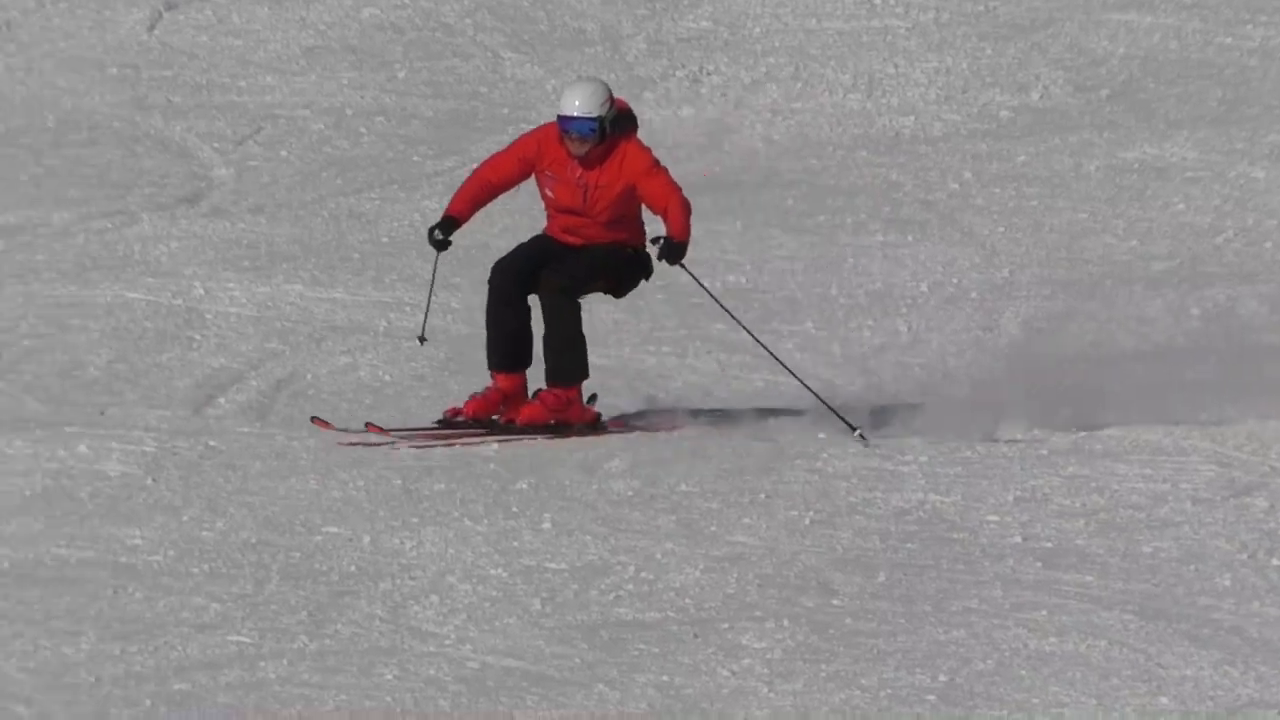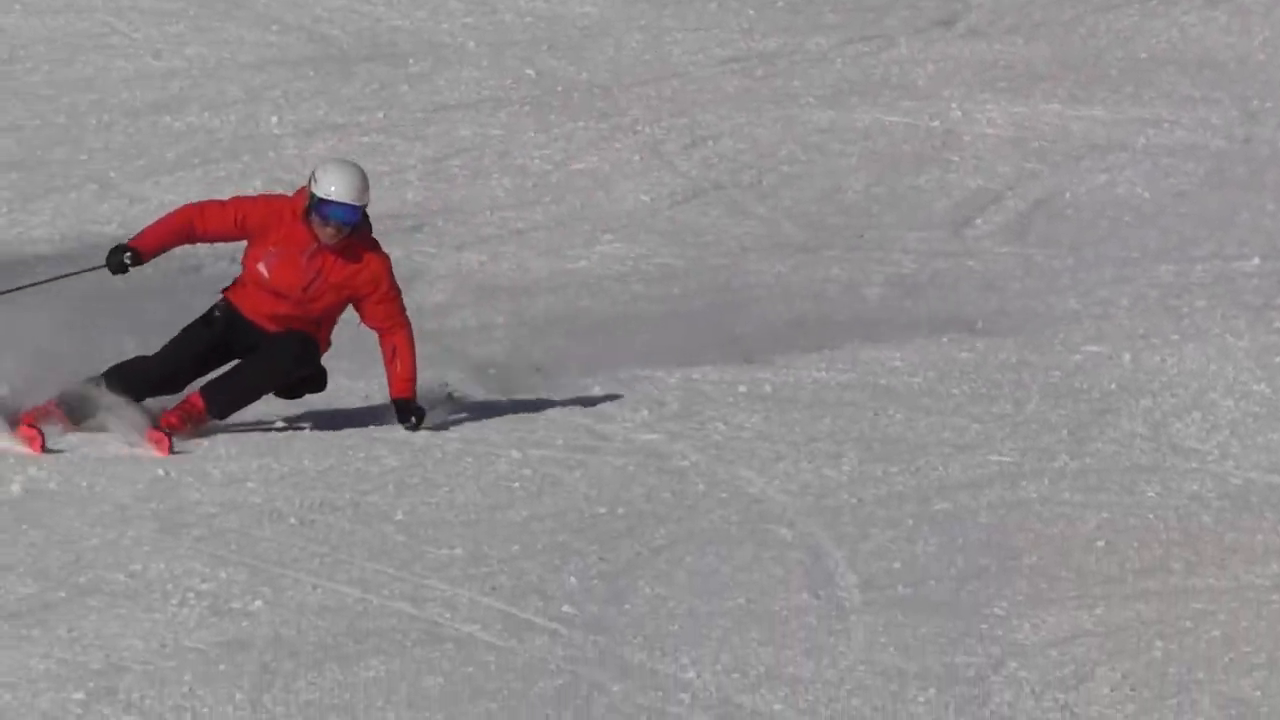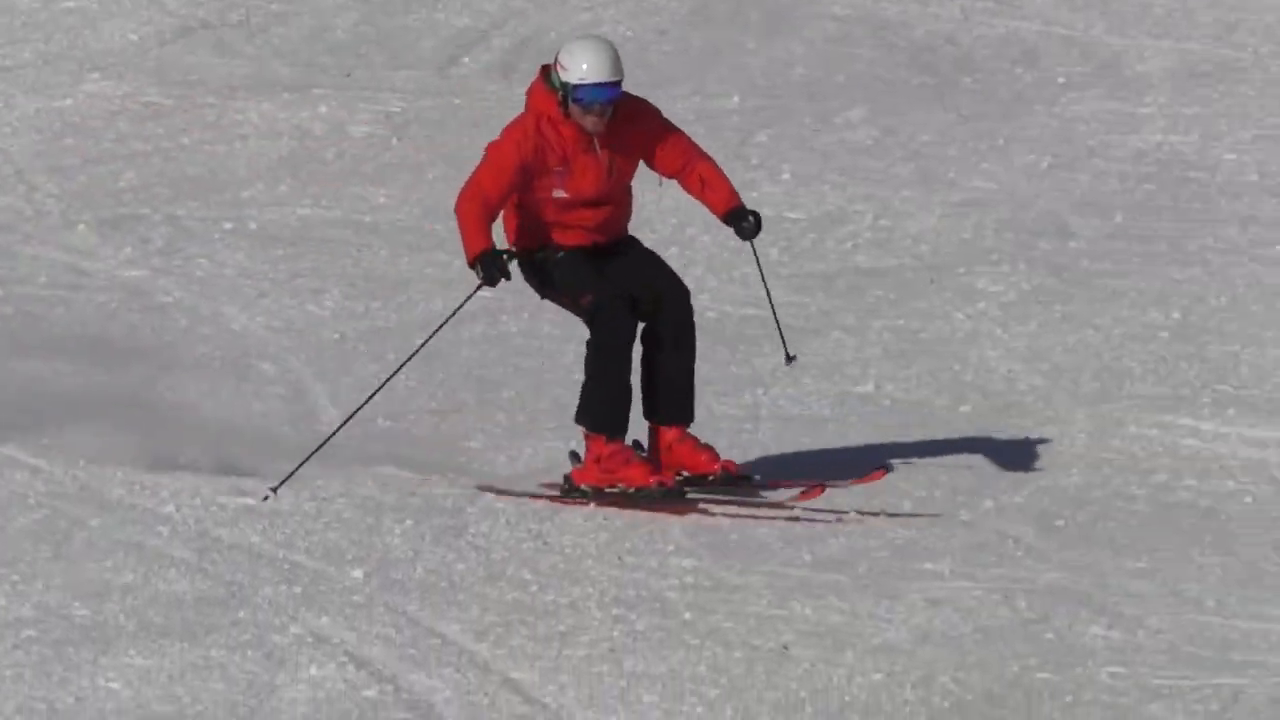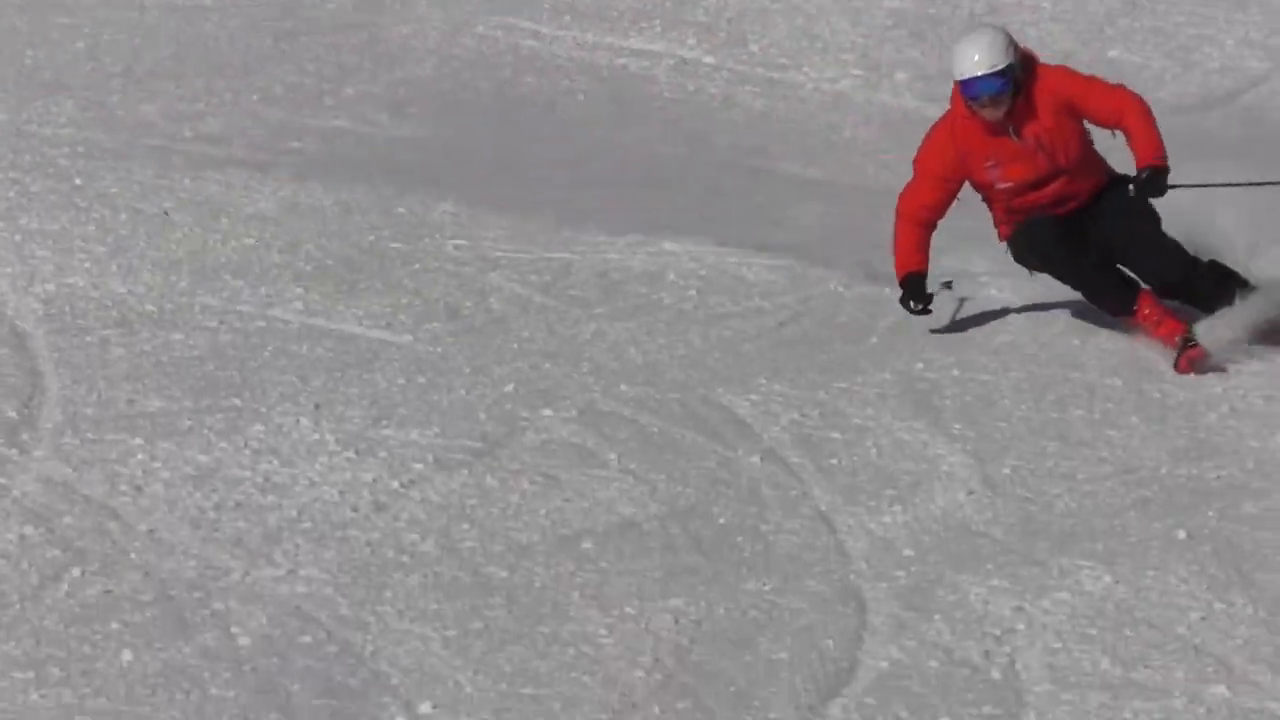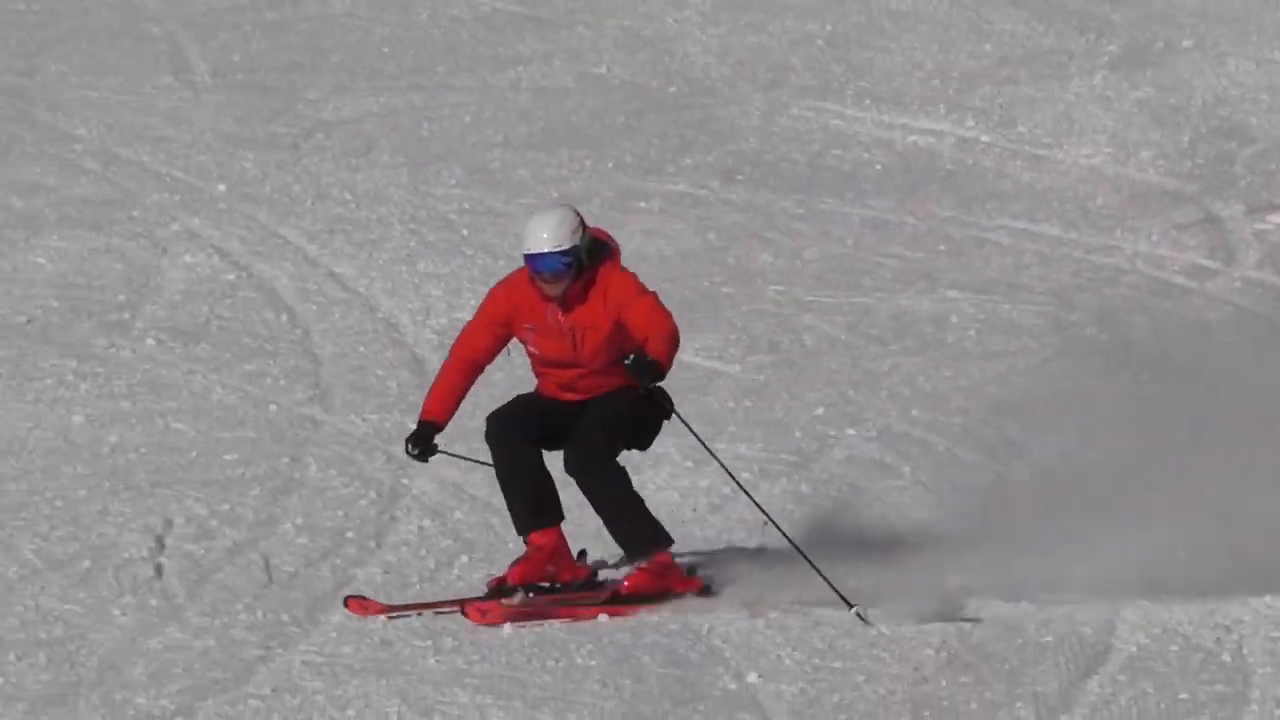
dt=0.7s
person 1, frame 1
left shoulder: (630, 155)
right shoulder: (545, 140)
left elbow: (673, 201)
right elbow: (491, 173)
left wrist: (677, 238)
right wrist: (451, 218)
left hip: (612, 251)
right hip: (559, 242)
left knee: (554, 285)
right knee: (506, 276)
left ankle: (562, 397)
right ankle: (506, 388)
person 1, frame 2
left shoulder: (368, 265)
right shoulder: (275, 214)
left elbow: (394, 326)
right elbow: (199, 217)
left wrist: (404, 396)
right wrist: (138, 246)
left hip: (291, 341)
right hip: (241, 316)
left knee: (298, 356)
right knee: (173, 364)
left ankle: (190, 413)
right ankle: (69, 407)
person 1, frame 3
left shoulder: (634, 117)
right shoulder: (530, 132)
left elbow: (687, 159)
right elbow: (476, 198)
left wrist: (732, 208)
right wrist: (481, 254)
left hip: (609, 245)
right hip: (549, 254)
left knee: (673, 302)
right knee: (616, 314)
left ankle: (672, 442)
right ankle: (603, 453)
person 1, frame 4
left shoulder: (1050, 84)
right shoulder: (948, 139)
left elbow: (1128, 106)
right elbow: (915, 212)
left wrist: (1152, 166)
right wrist: (911, 277)
left hip: (1094, 200)
right hip: (1033, 226)
left knee: (1159, 259)
right knee: (1042, 246)
right ankle: (1149, 315)
person 1, frame 5
left shoulder: (614, 283)
right shoulder: (515, 292)
left elbow: (661, 329)
right elbow: (467, 356)
left wrist: (653, 363)
right wrist: (429, 423)
left hip: (619, 398)
right hip: (555, 402)
left knee: (586, 457)
right knee: (502, 427)
left ankle: (659, 562)
right ankle: (546, 551)
